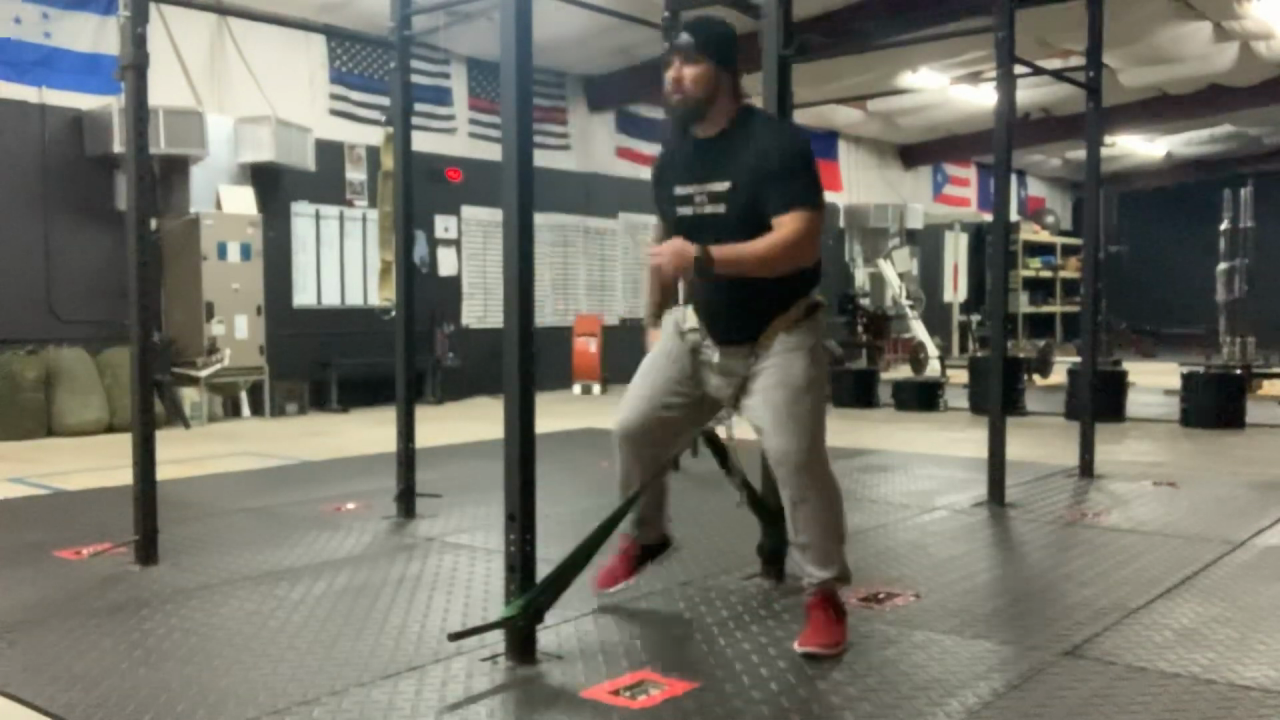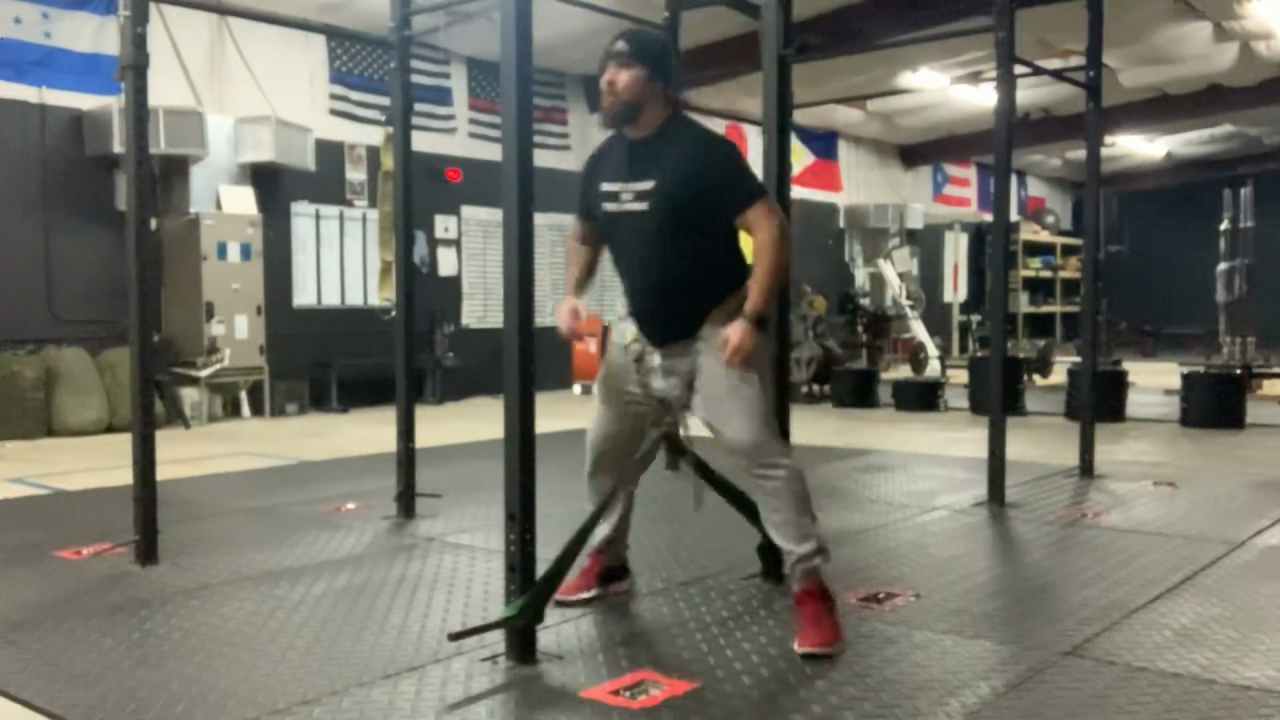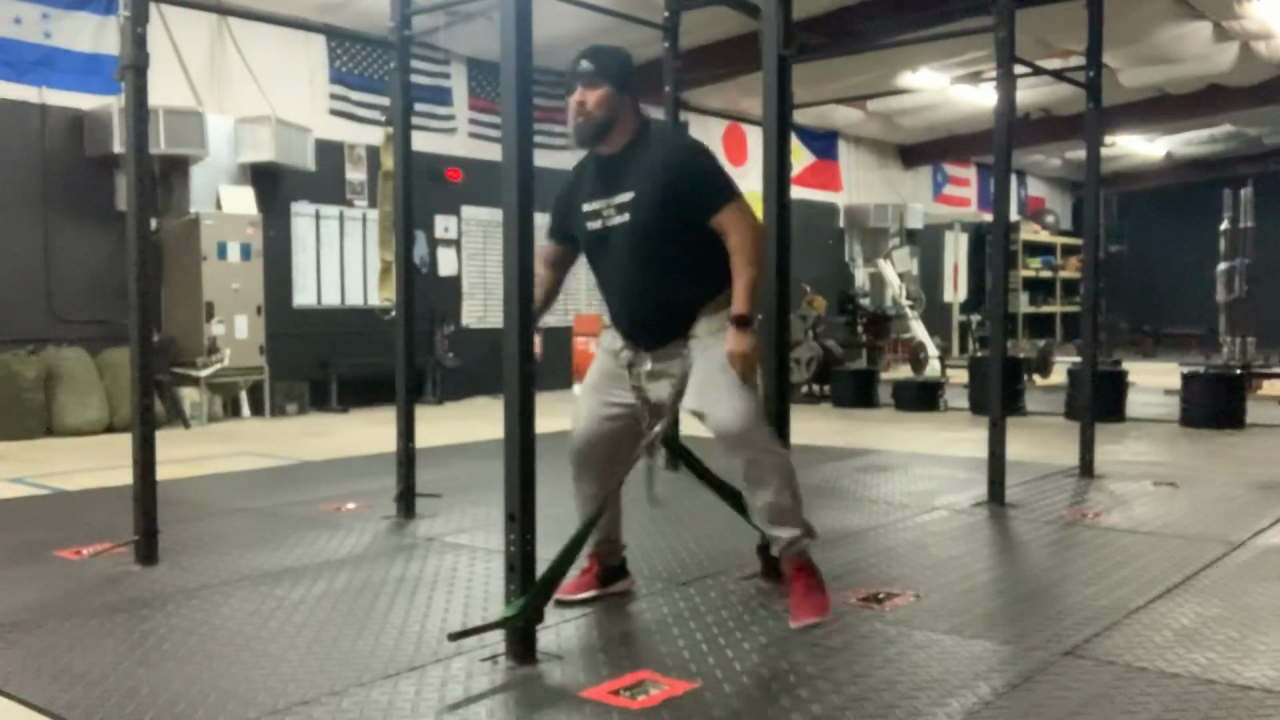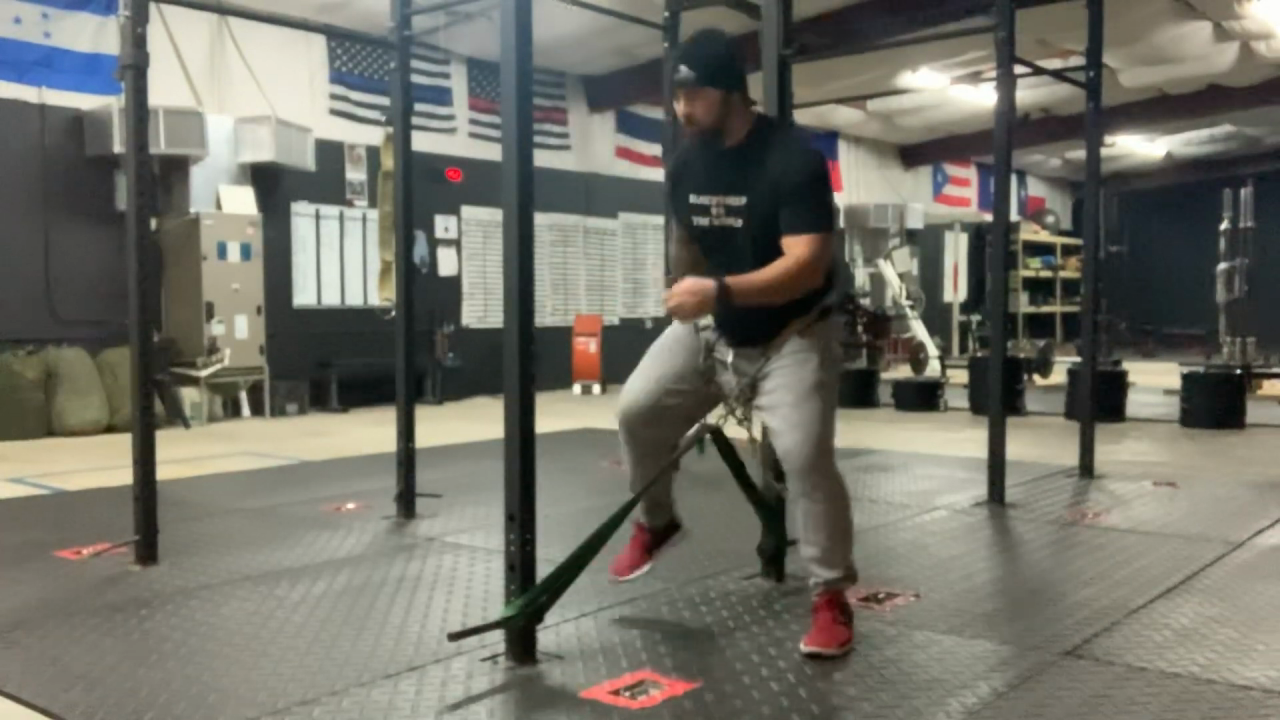
dt=0.5s
person 1, frame 1
left shoulder: (779, 145)
right shoulder: (672, 158)
left elbow: (800, 243)
left wrist: (702, 259)
right wrist: (660, 317)
left hip: (778, 335)
right hip: (697, 329)
left knee: (798, 462)
right knee: (635, 428)
left ankle: (824, 596)
right ankle: (645, 537)
person 1, frame 2
left shoulder: (703, 152)
right shoulder: (600, 163)
left elbow: (770, 231)
right elbow: (584, 238)
left wrist: (753, 319)
right wrist: (570, 295)
left hip: (717, 329)
right hip: (642, 336)
left knee: (755, 446)
right knee: (606, 446)
left ankle: (810, 585)
right ankle: (606, 559)
person 1, frame 3
left shoulder: (676, 155)
right shoulder: (579, 183)
left elbow: (743, 230)
right elbow: (550, 261)
left wrist: (742, 321)
left hip: (705, 325)
right hip: (630, 342)
left knee: (739, 426)
right knee: (590, 445)
left ankle: (796, 561)
right ankle: (607, 563)
person 1, frame 4
left shoulder: (793, 160)
right shoulder: (687, 164)
left elbow: (807, 266)
left wrist: (717, 292)
right wrist: (682, 318)
left hip: (790, 333)
right hip: (712, 323)
left knee: (805, 457)
right knee: (639, 410)
left ankle: (831, 596)
right ankle: (655, 520)
